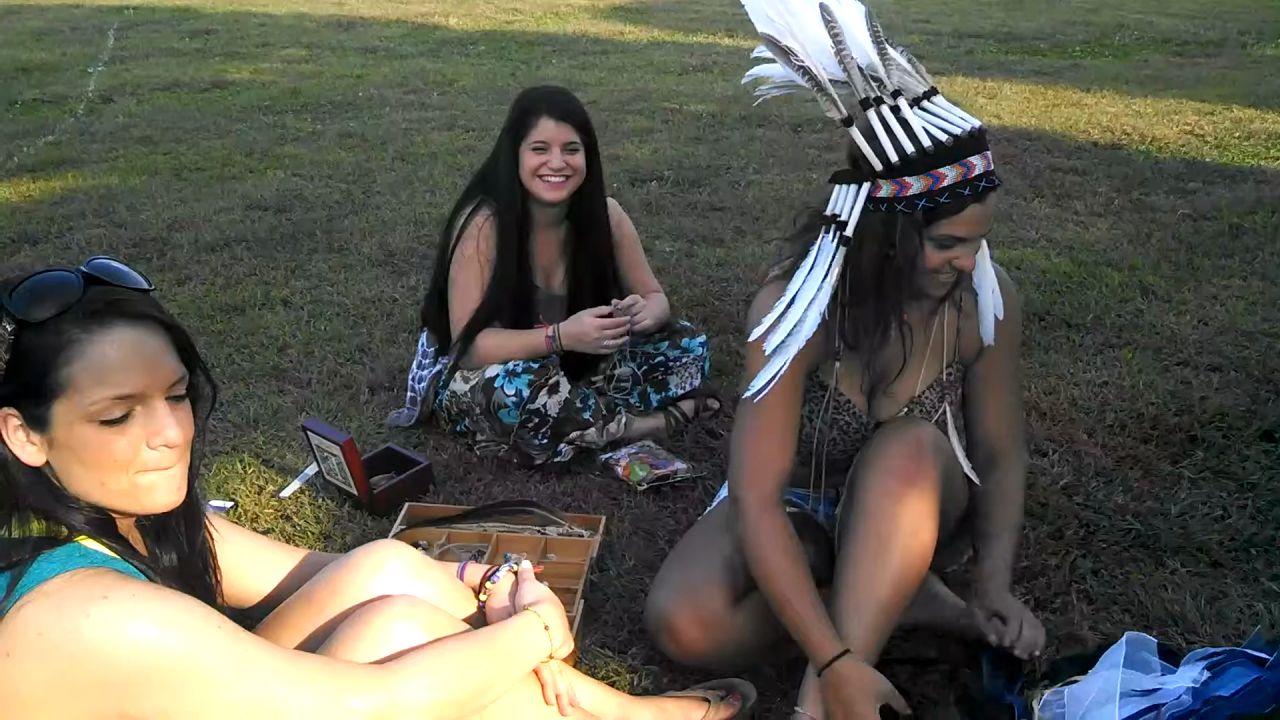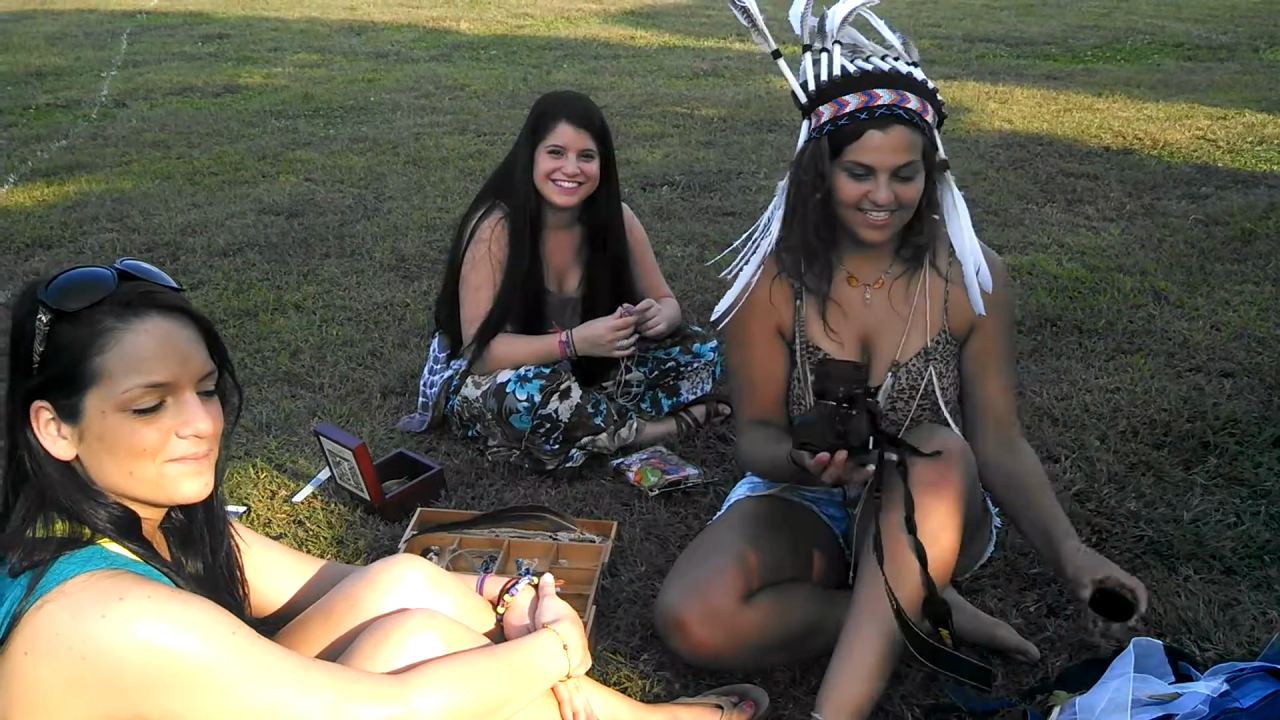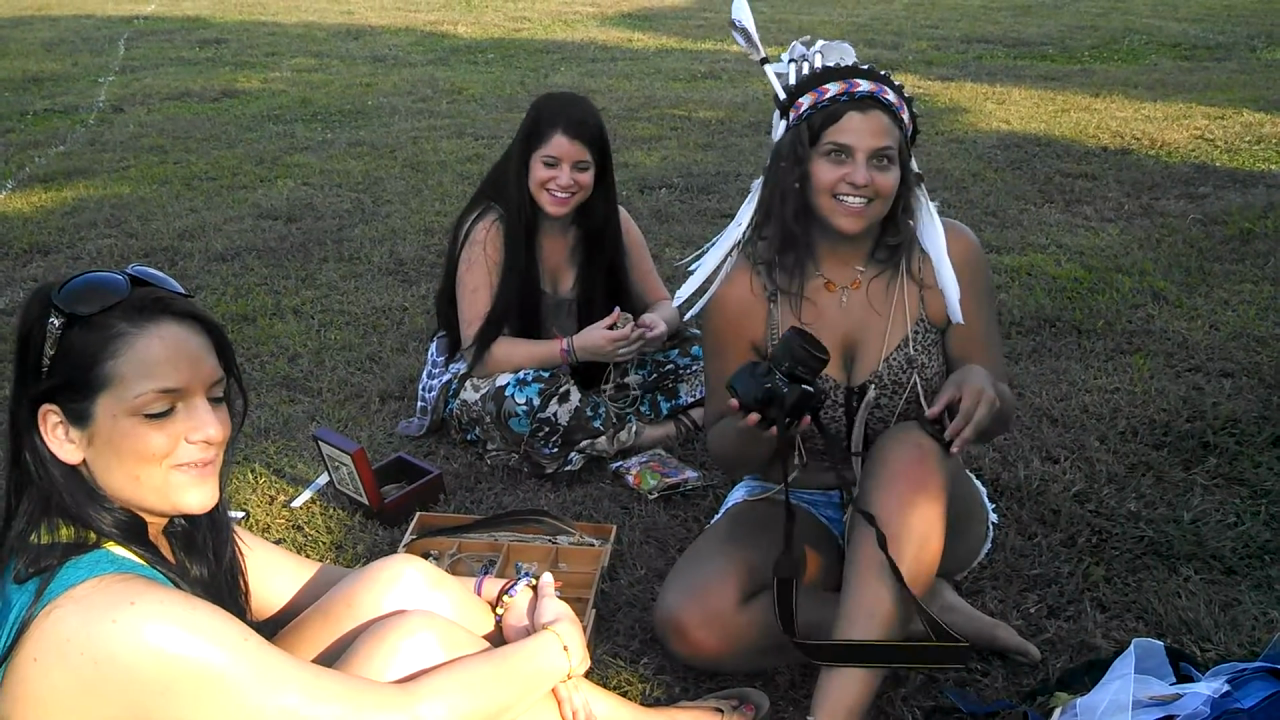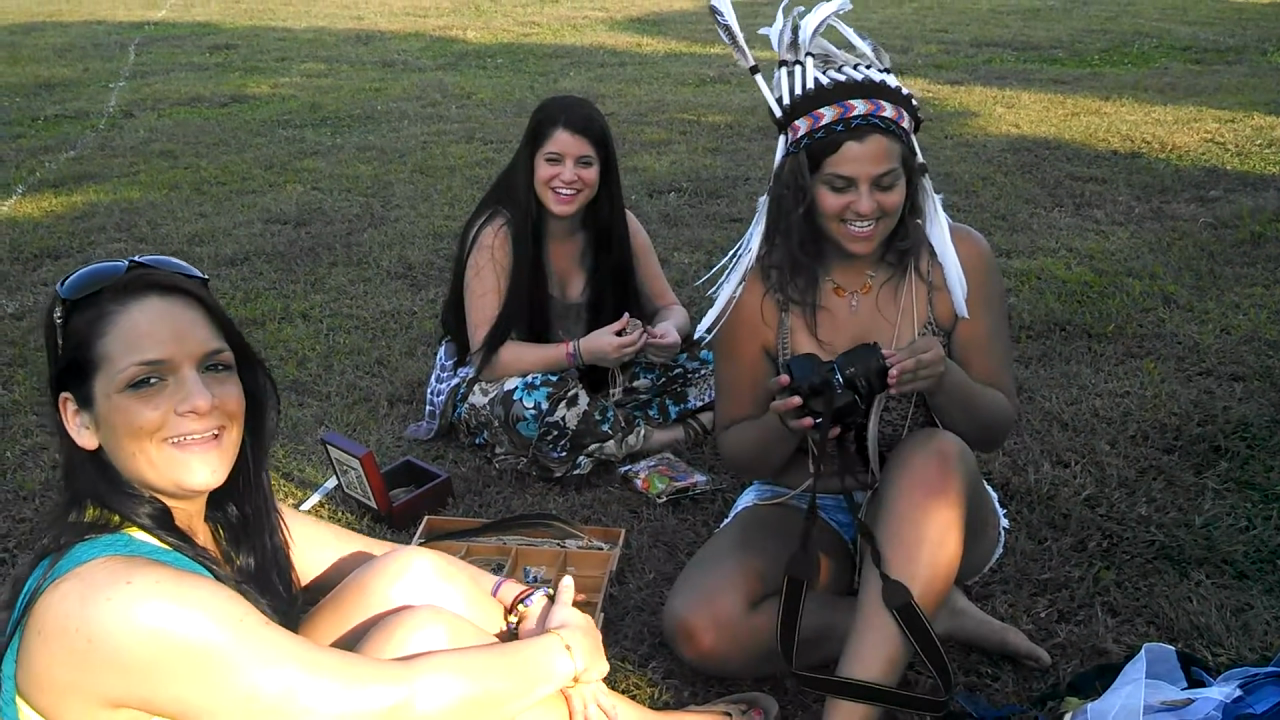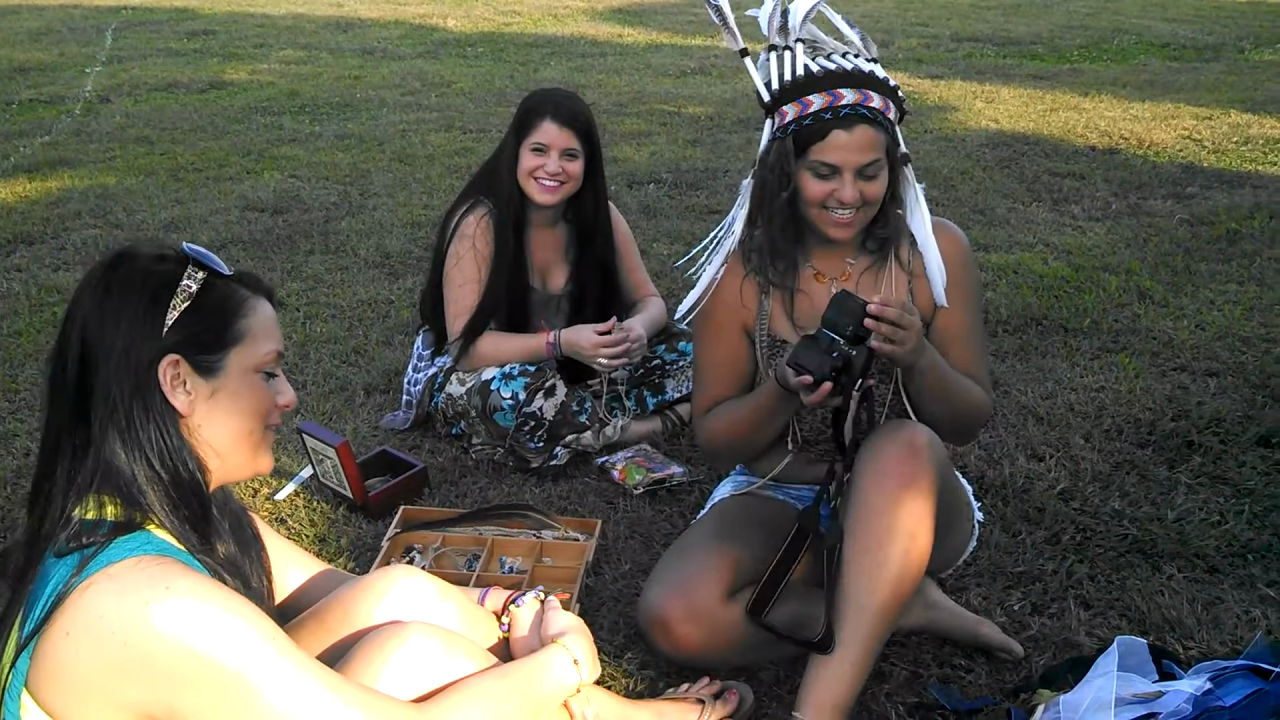
dt=1s
person 1, frame 1
left shoulder: (126, 519)
right shoulder: (84, 620)
left elbow: (323, 574)
left wrist: (490, 588)
right wrist: (535, 627)
left knee: (388, 568)
right knee: (399, 629)
person 1, frame 2
left shoulder: (156, 519)
right shoulder: (103, 618)
left elbow: (341, 585)
left wrist: (511, 601)
right wrist: (556, 645)
left knee: (406, 583)
right knee: (417, 640)
person 1, frame 3
left shoulder: (145, 527)
right shoulder: (109, 623)
left elbow: (341, 590)
left wrist: (501, 610)
right wrist: (553, 650)
left knee: (403, 582)
right knee: (414, 644)
person 1, frame 4
left shoulder: (218, 508)
right shoulder: (117, 603)
left elbow: (393, 570)
left wrist: (531, 610)
right wrist: (562, 652)
left knee: (412, 577)
right knee: (420, 634)
person 1, frame 5
left shoulder: (164, 509)
right shoulder: (146, 606)
left elbow: (357, 597)
left wrist: (514, 618)
right wrist: (563, 658)
left knee: (401, 593)
right knee: (411, 653)
person 2, frame 1
left shoulder: (987, 298)
right shoulder: (795, 307)
left elbow: (1001, 456)
right elbow: (758, 501)
left wrist: (996, 579)
left hip: (910, 515)
right hip: (795, 509)
left knee: (911, 448)
right knee: (684, 623)
right ankle: (903, 600)
person 2, frame 2
left shoulder: (970, 274)
right shoulder: (771, 278)
left elbow: (998, 441)
right elbow: (756, 435)
left wrist: (1069, 551)
right wrist: (799, 459)
left hip: (926, 517)
right hip: (803, 504)
left knee: (937, 451)
right knee: (693, 620)
right ankle: (916, 609)
person 2, frame 3
left shoulder: (948, 255)
right shoulder: (745, 284)
left elbow: (996, 415)
right elbow: (730, 456)
left wrist: (978, 384)
right wrist: (757, 427)
left hip: (921, 515)
right hip: (793, 509)
left knee: (908, 449)
right knee: (689, 623)
right ankle: (920, 610)
person 2, frame 4
left shoulder: (958, 257)
right shoulder: (763, 285)
left elbow: (997, 428)
right elbow: (737, 453)
left wrist: (942, 379)
right wrist: (784, 426)
left hip: (931, 515)
right hip: (803, 515)
left knee: (935, 454)
right knee: (699, 626)
right ankle: (931, 613)
person 2, frame 5
left shoulder: (936, 250)
right shoulder: (744, 270)
left elbow: (970, 422)
right elbow: (713, 437)
left wrist: (917, 357)
right wrist: (785, 396)
left hip: (906, 506)
right hip: (779, 503)
left knee: (904, 444)
right knee: (673, 616)
right ankle: (903, 606)
person 3, frame 1
left shoulder: (604, 213)
right shoulder: (484, 222)
left elbow: (655, 299)
right elbow: (467, 345)
left wrist: (641, 314)
right wrist: (560, 336)
left hip: (570, 366)
right hip: (480, 377)
left knee: (688, 346)
right knee: (514, 392)
right ankle: (639, 423)
person 3, frame 2
left shoulder: (615, 217)
right shoulder: (496, 225)
left elbow: (667, 303)
right elbow: (479, 350)
left wrist: (656, 318)
right wrist: (573, 342)
left hip: (583, 370)
right hip: (491, 381)
left knee: (700, 350)
right knee: (528, 396)
right ankle: (650, 427)
person 3, frame 3
left shoulder: (610, 220)
right shoulder: (491, 228)
left elbow: (662, 305)
right elbow: (480, 353)
left wrist: (656, 326)
right wrist: (574, 349)
left hip: (584, 375)
right hip: (489, 383)
left knee: (693, 351)
right knee: (527, 400)
right ankle: (669, 428)
person 3, frame 4
left shoulder: (618, 223)
right shoulder: (499, 232)
left elbow: (669, 309)
right elbow: (487, 356)
left wrist: (668, 331)
right wrist: (579, 351)
left hip: (592, 378)
right hip: (498, 388)
left knee: (701, 358)
right knee: (535, 406)
right ankle: (672, 432)
person 3, frame 5
left shoulder: (599, 215)
right shoulder: (480, 222)
left elbow: (649, 302)
right elbow: (465, 346)
left wrist: (638, 328)
right wrist: (559, 343)
left hip: (567, 371)
right hip: (477, 377)
left knee: (682, 347)
right knee: (513, 395)
right ankle: (654, 424)
